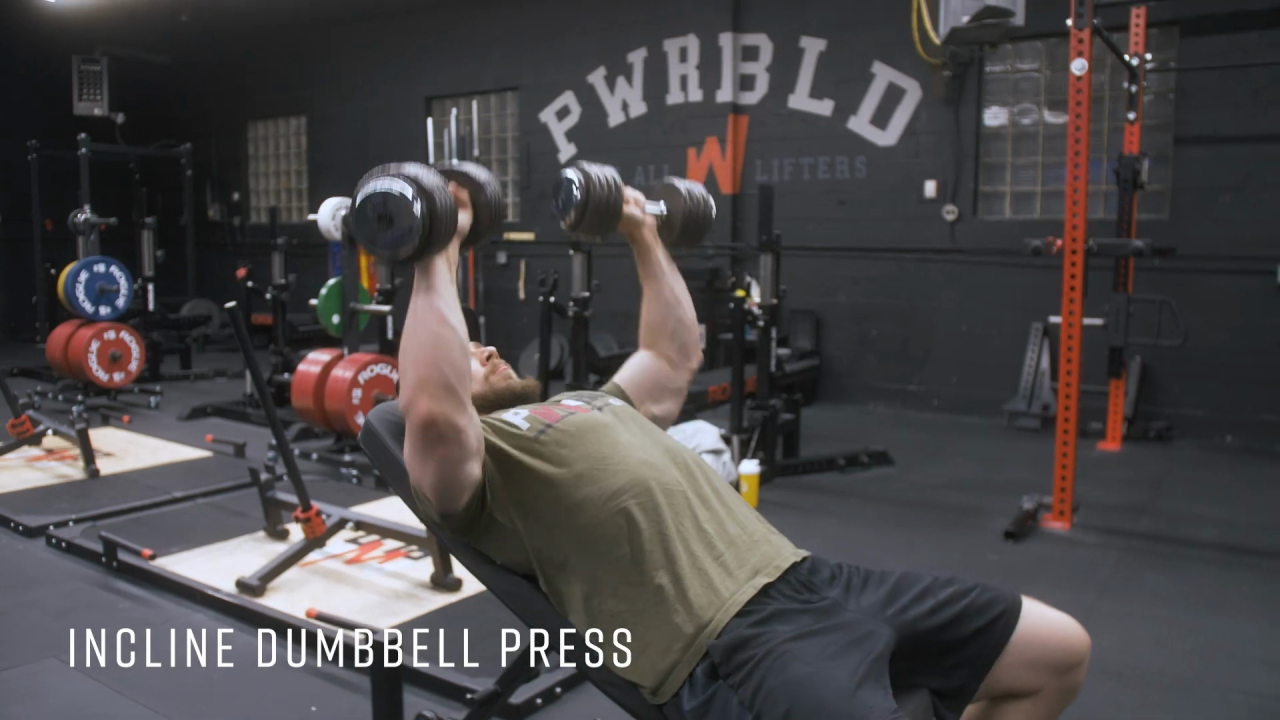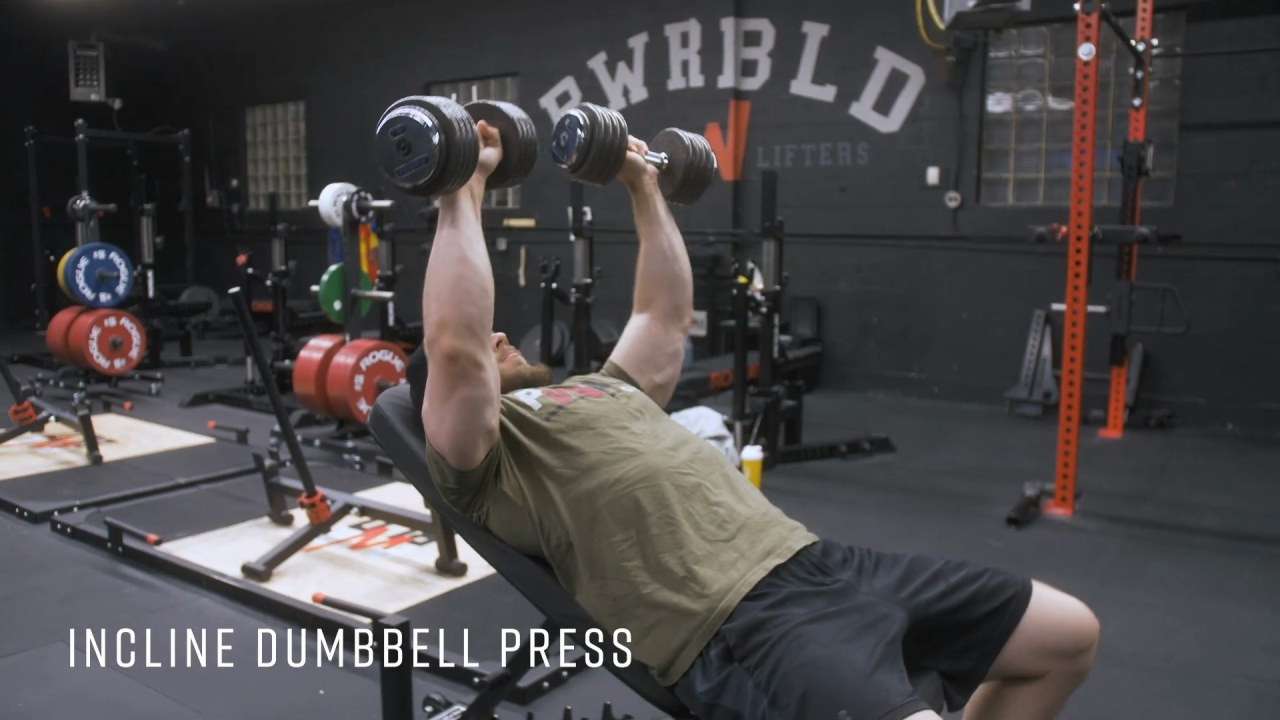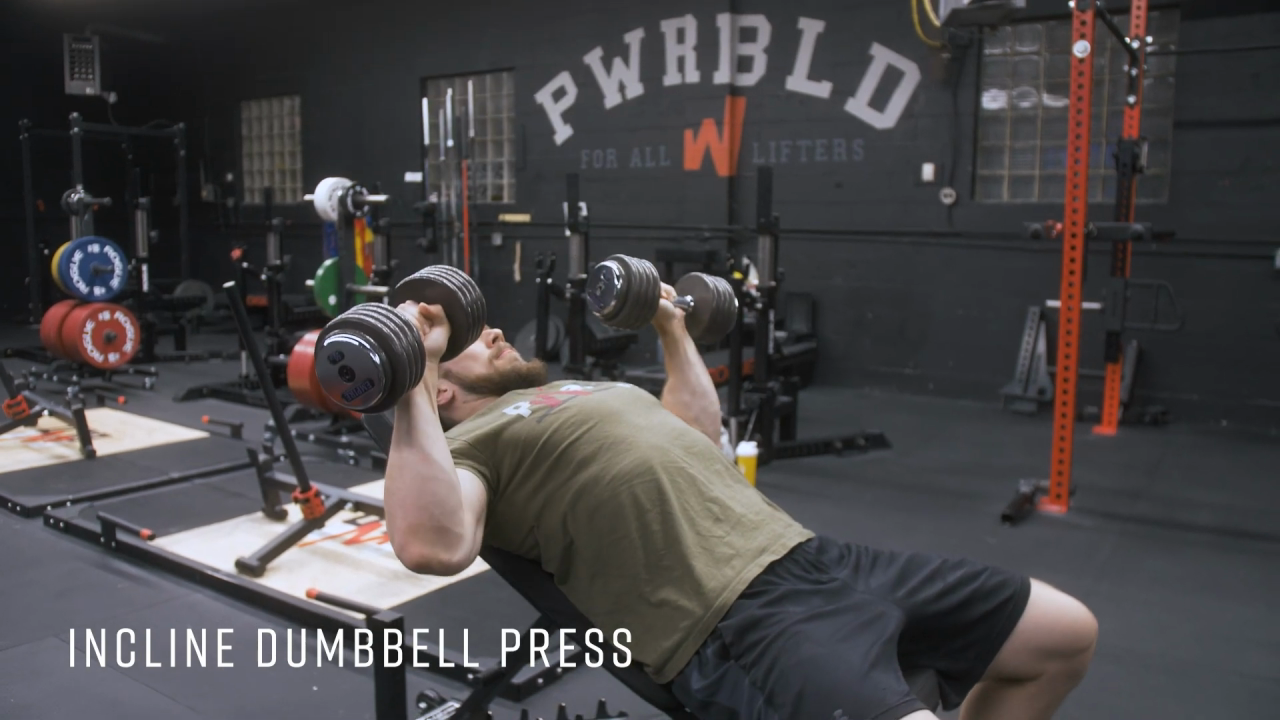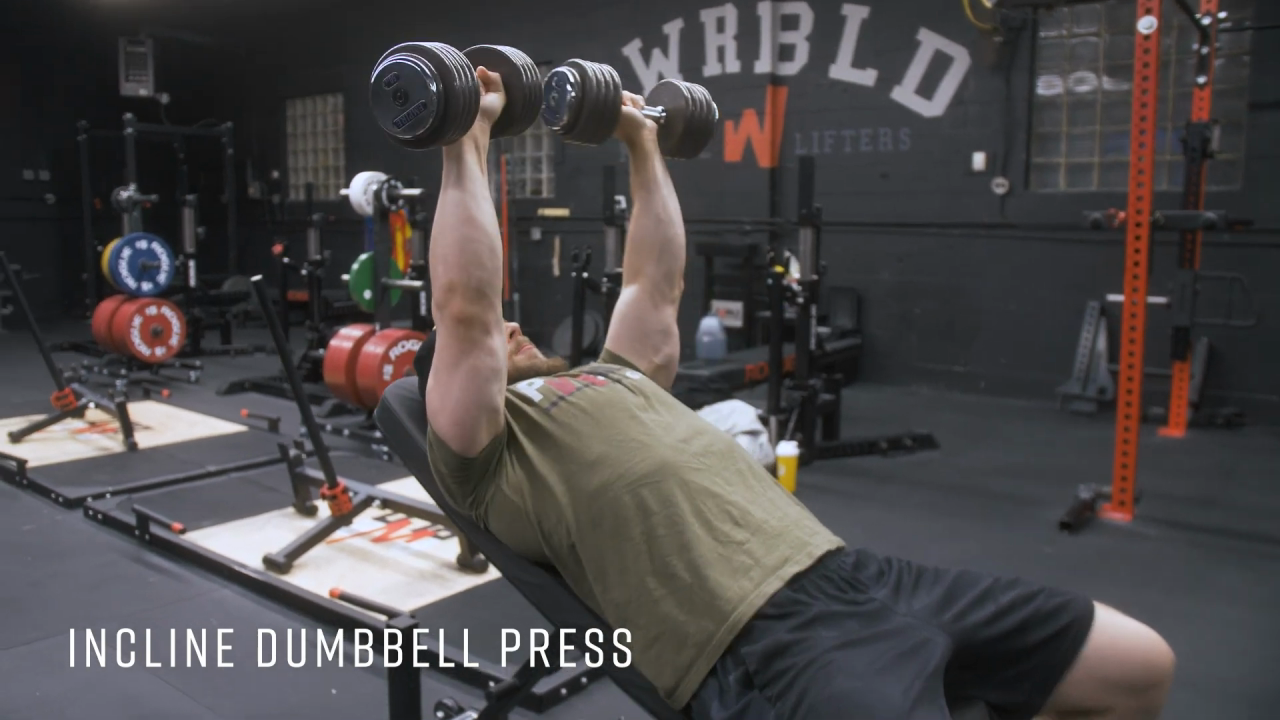
dt=1s
person 1, frame 1
left shoulder: (589, 408)
right shoulder: (473, 457)
left elbow: (678, 357)
right elbow: (432, 410)
left wrist: (646, 241)
right wrist: (438, 254)
left hip: (804, 583)
right hip: (731, 649)
left knee: (1059, 654)
person 1, frame 2
left shoulder: (599, 395)
right shoulder: (484, 458)
left elbow: (665, 314)
right elbow: (455, 345)
left wrist: (643, 188)
right wrist: (464, 192)
left hip: (811, 562)
right hip: (737, 627)
left knee: (1068, 636)
person 1, frame 3
left shoulder: (577, 398)
right shoulder: (470, 447)
right elbow: (433, 545)
left wrist: (673, 328)
right wrist: (413, 371)
left hip: (806, 559)
right hip: (735, 621)
left knee: (1066, 637)
person 1, frame 4
left shoulder: (610, 380)
right shoulder: (492, 449)
left elbow: (657, 283)
right elbow: (462, 310)
left wrist: (643, 147)
right wrist: (467, 144)
left hip: (848, 578)
right hip: (767, 642)
